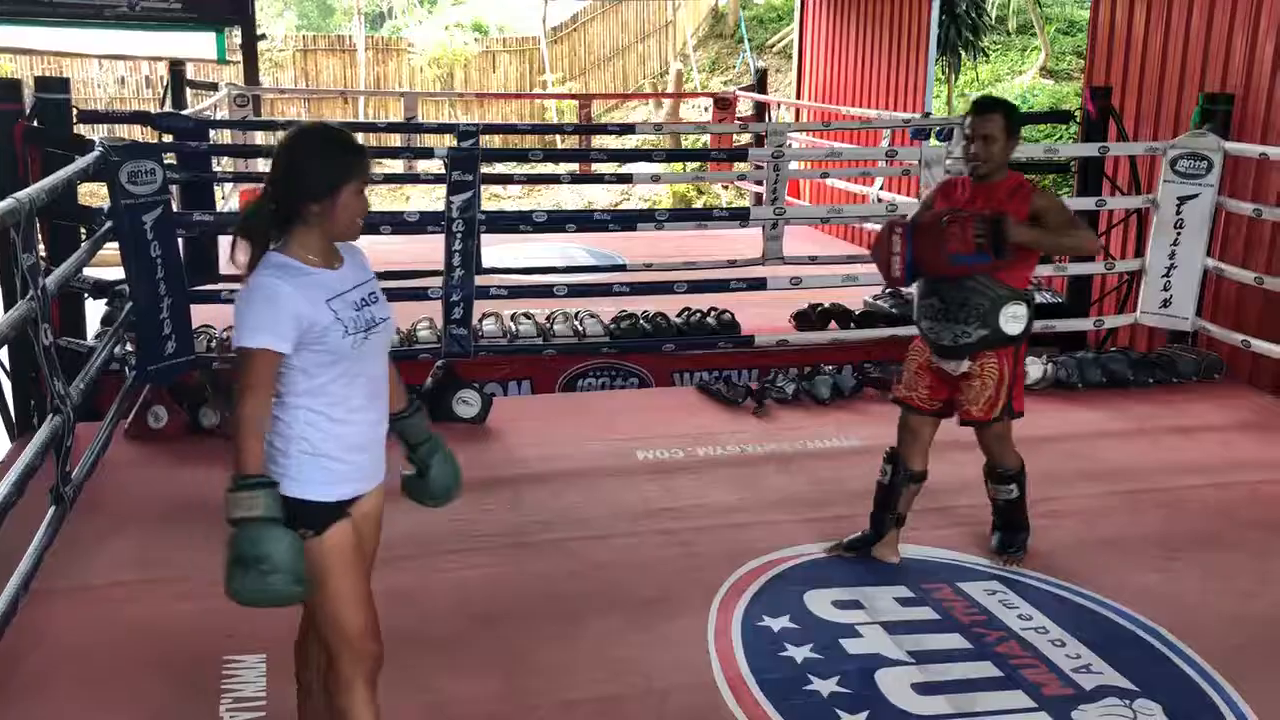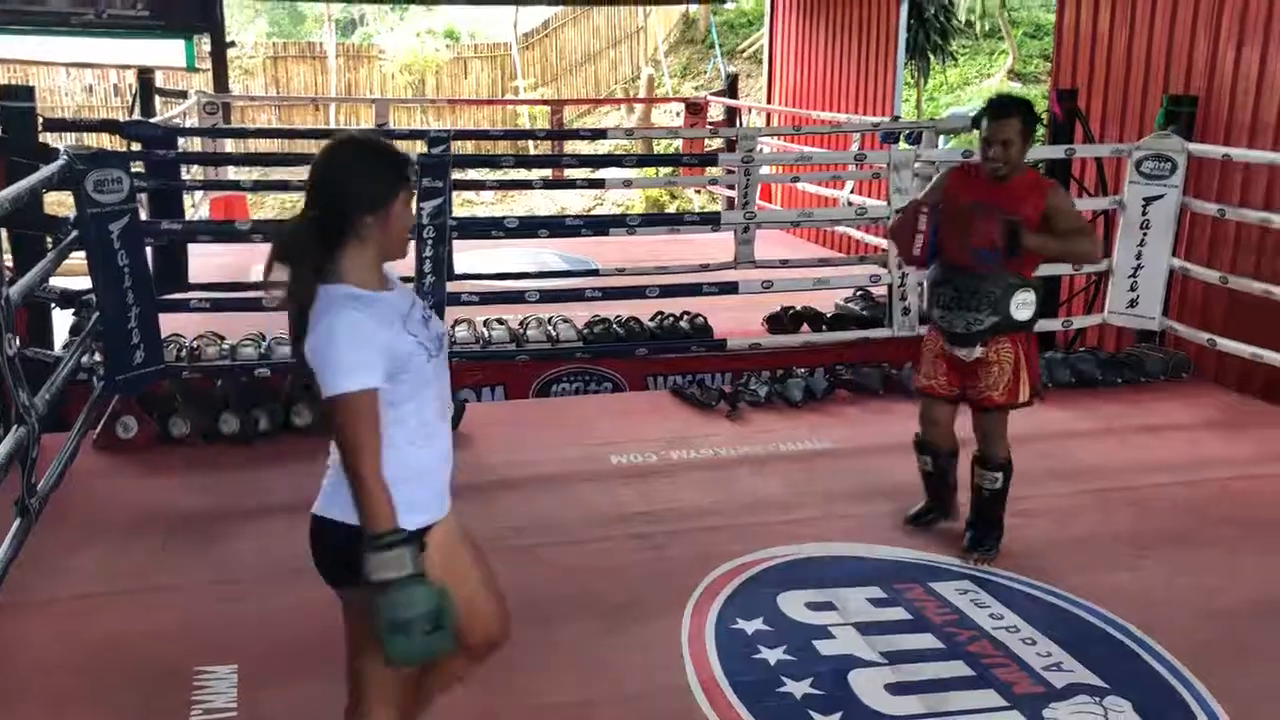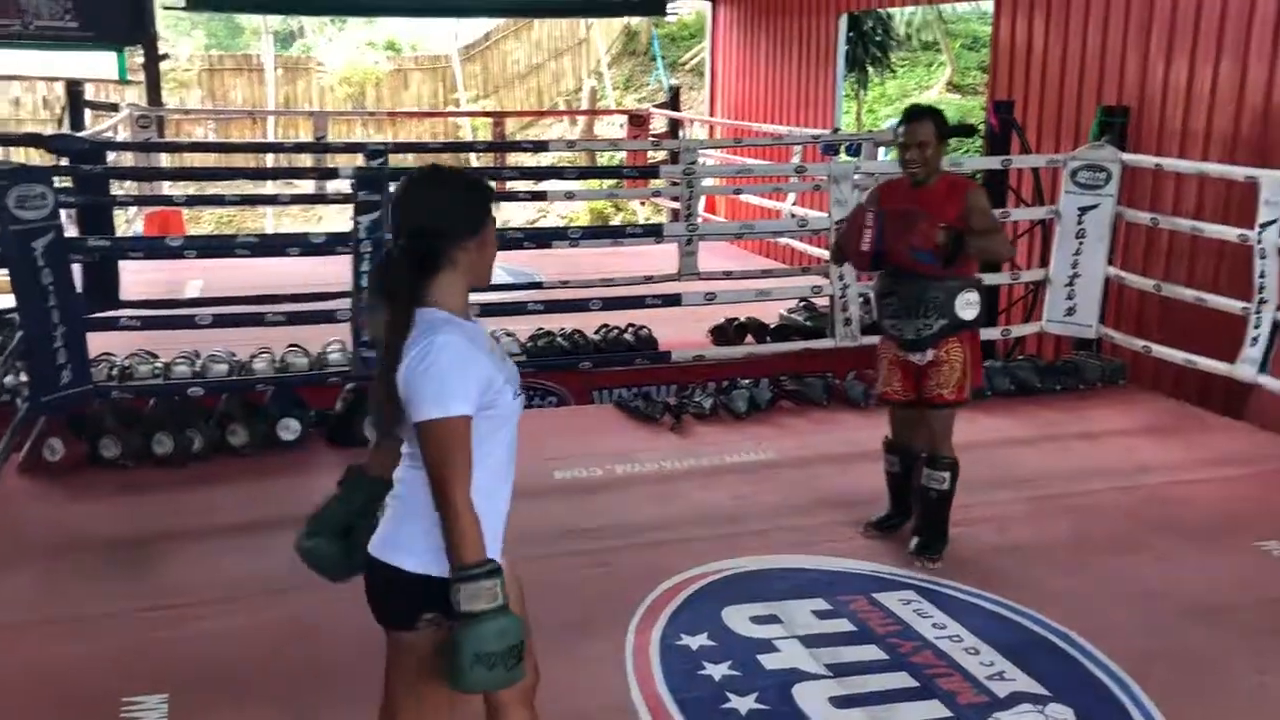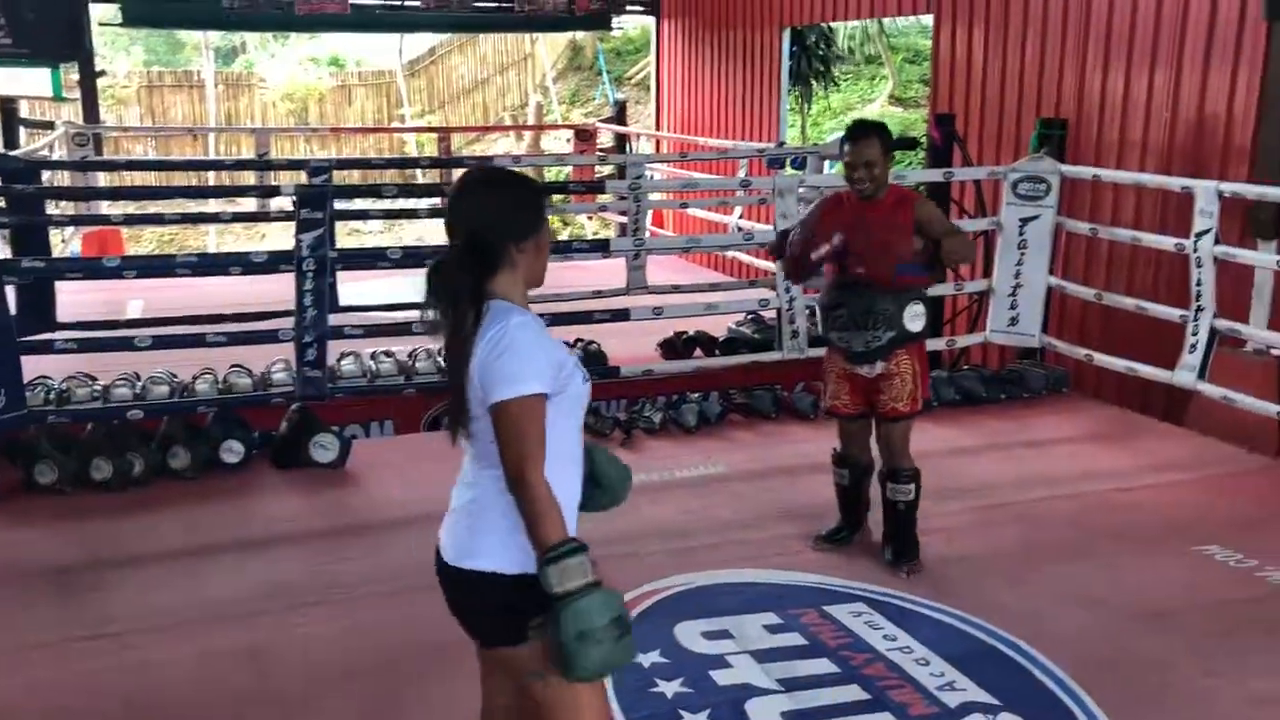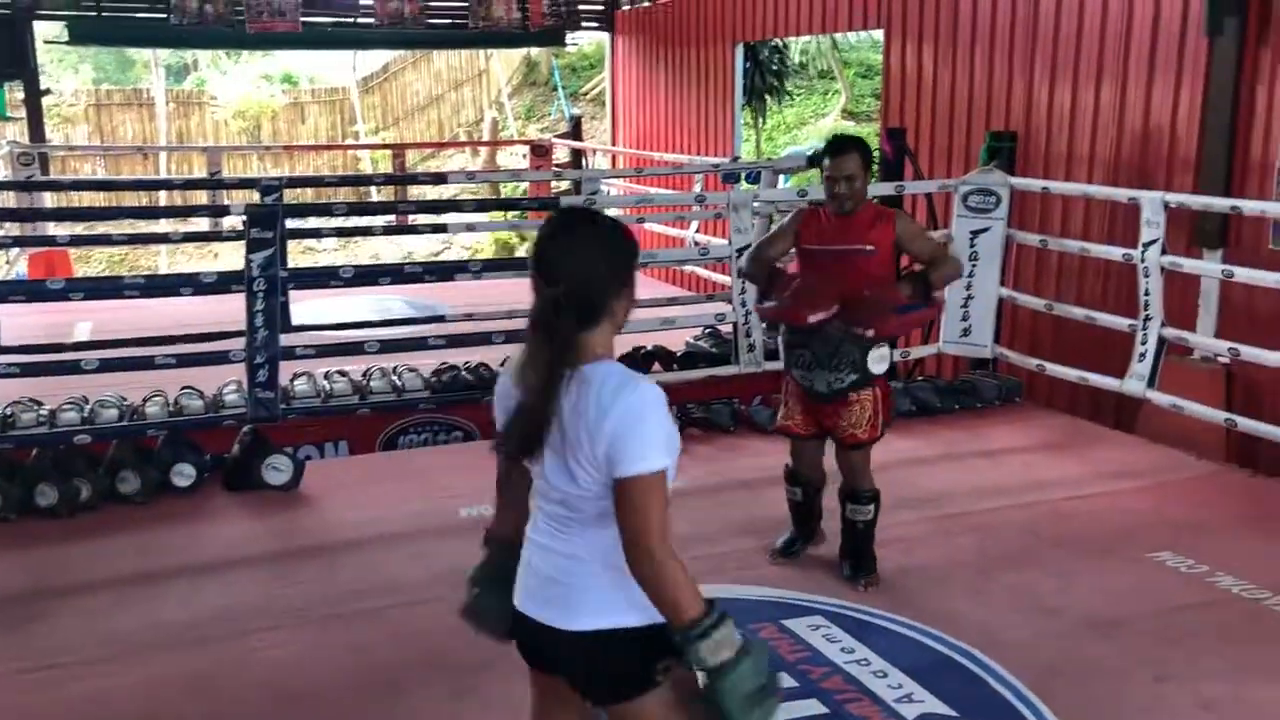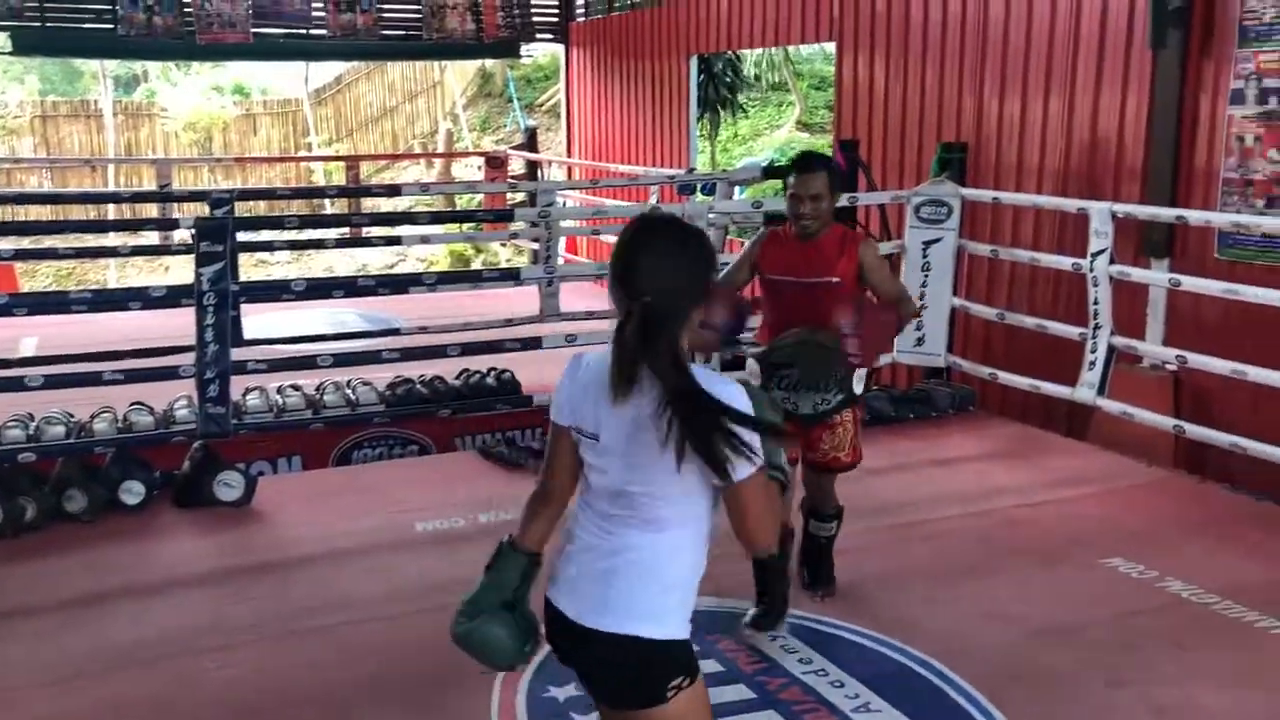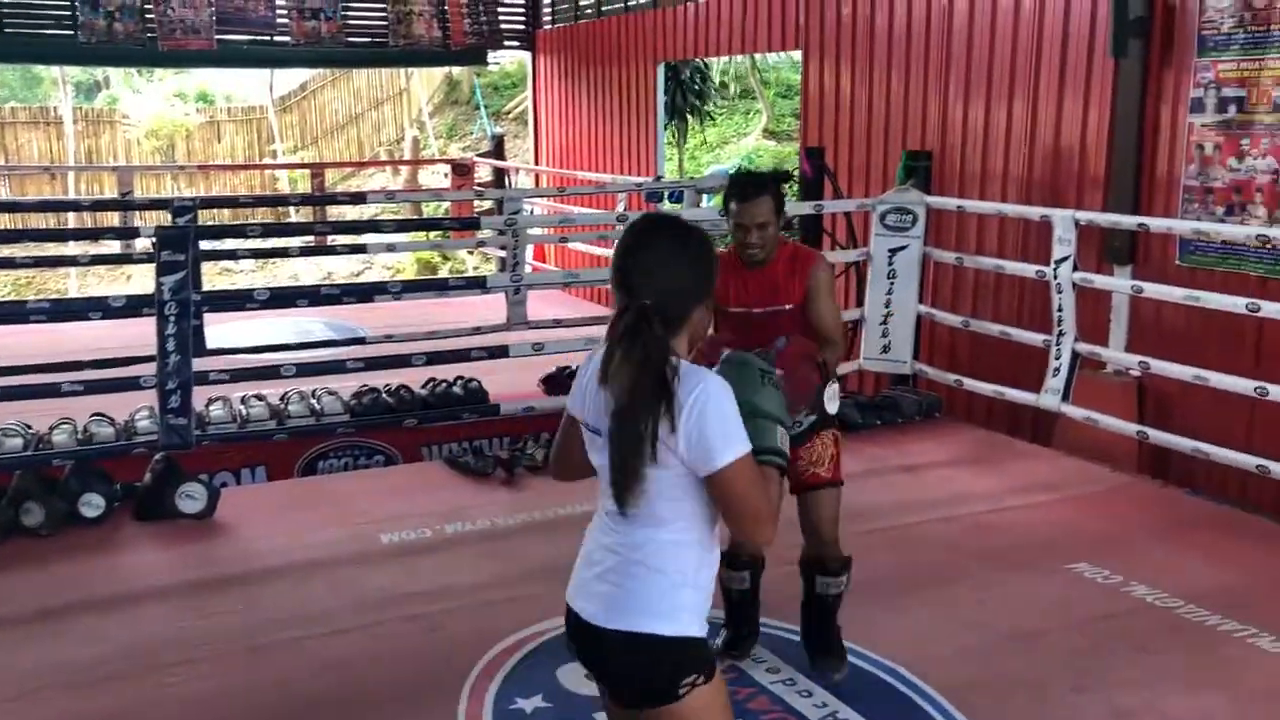
dt=0.4s
person 1, frame 1
left shoulder: (352, 262)
right shoulder: (275, 291)
right elbow: (252, 414)
left wrist: (417, 432)
left hip: (363, 479)
right hip: (307, 496)
left knee: (328, 625)
right knee: (359, 649)
person 1, frame 2
left shoulder: (382, 286)
right shoulder: (345, 321)
right elbow: (364, 468)
right wrist: (392, 576)
left hip: (424, 511)
right hip: (373, 529)
left knee: (484, 628)
person 1, frame 3
left shoulder: (447, 325)
right shoulder: (445, 349)
left elbow: (392, 430)
right elbow: (453, 497)
right wrist: (479, 604)
left hip: (456, 555)
right hip: (428, 575)
person 1, frame 4
left shoulder: (483, 322)
right shoulder: (516, 335)
right elbow: (528, 479)
left wrist: (583, 460)
left hip: (483, 560)
right hip: (506, 571)
person 1, frame 5
left shoulder: (523, 377)
right shoulder: (631, 399)
right elbow: (650, 554)
left wrist: (500, 560)
right wrist: (718, 645)
left hip: (536, 611)
right hip: (614, 628)
person 1, frame 6
left shoulder: (584, 372)
right shoulder: (717, 401)
left elbow: (551, 493)
right elbow: (761, 536)
left wrist: (506, 577)
right wrist: (772, 461)
left hip: (568, 609)
right hip: (638, 634)
person 1, frame 7
left shoulder: (597, 370)
right shoulder: (702, 394)
left elbow: (563, 465)
right elbow: (758, 527)
right wrist: (768, 426)
left hip: (592, 612)
right hip: (654, 634)
person 2, frame 1
left shoulder: (1031, 199)
right shoulder: (944, 193)
left elbow: (1088, 242)
left wrist: (1020, 234)
left hip: (990, 346)
right hip: (935, 339)
left knee: (995, 441)
right knee: (911, 434)
left ankle: (1012, 527)
right ankle: (883, 534)
person 2, frame 2
left shoulder: (1045, 195)
right shoulder: (956, 180)
left elbow: (1091, 249)
right elbow: (911, 223)
left wrist: (1026, 240)
right wrist: (913, 233)
left hip: (1000, 335)
right hip: (944, 327)
left knee: (990, 433)
right knee: (933, 422)
left ankle: (985, 527)
right ankle: (940, 500)
person 2, frame 3
left shoulder: (965, 194)
right shoulder: (884, 195)
left elbow: (1002, 248)
right elbow: (846, 245)
left wrist: (949, 240)
left hip: (946, 336)
right hip: (897, 333)
left knee: (937, 433)
right knee: (901, 427)
left ankle: (932, 531)
right ankle: (901, 508)
person 2, frame 4
left shoulder: (913, 206)
right shoulder: (830, 207)
left elbow: (965, 248)
right elbow: (791, 248)
left wrist: (920, 247)
right wrist: (799, 253)
left hip: (896, 348)
right hip: (844, 346)
left knee: (895, 445)
right knee: (850, 439)
left ankle: (901, 538)
right ankle: (852, 520)
person 2, frame 5
left shoulder: (891, 224)
right shoulder: (804, 221)
left elbow: (951, 265)
right elbow: (753, 264)
left wrist: (907, 290)
right wrist: (782, 285)
left hip: (857, 366)
right hip: (804, 363)
left knee: (854, 465)
right knee: (802, 458)
left ankle: (859, 554)
right ankle: (805, 529)
person 2, frame 6
left shoulder: (857, 249)
right shoulder: (765, 245)
left elbow: (903, 305)
right elbow: (721, 292)
left knee: (821, 489)
left ankle: (817, 562)
right ankle: (771, 600)
person 2, frame 7
left shoulder: (811, 267)
right shoulder: (715, 274)
left elbow: (834, 342)
left hip: (806, 417)
left knee: (823, 536)
right knee: (743, 532)
left ankle: (822, 631)
right ankle: (740, 629)
